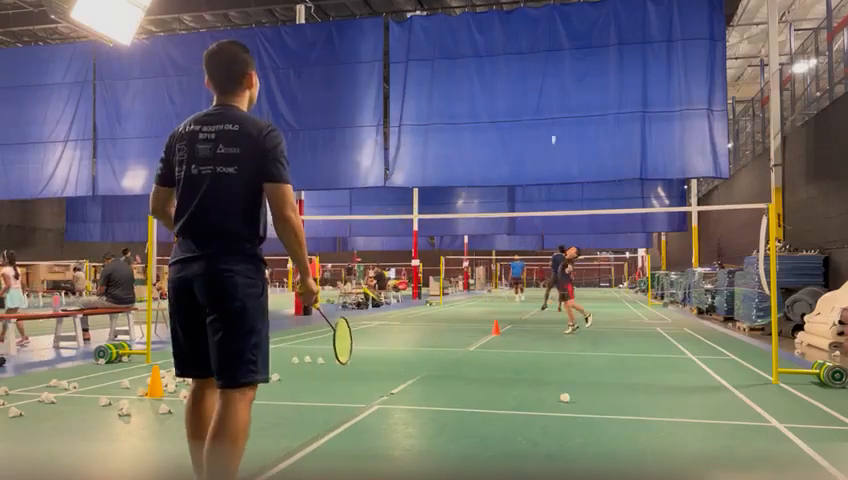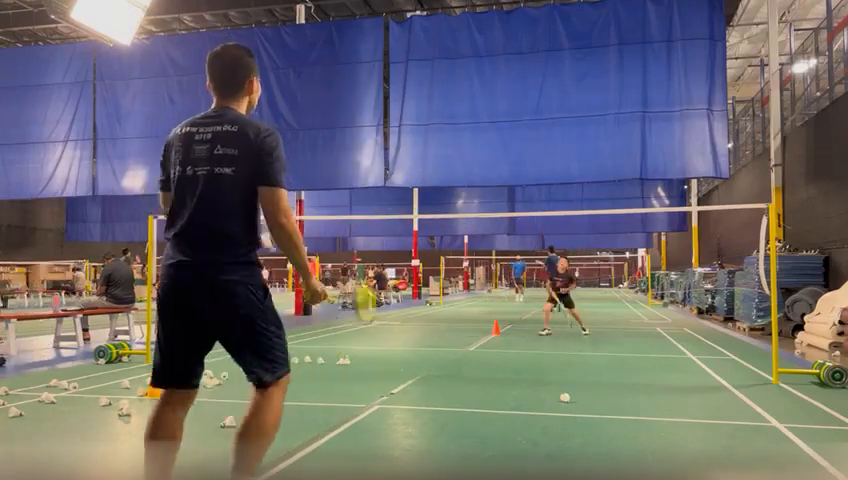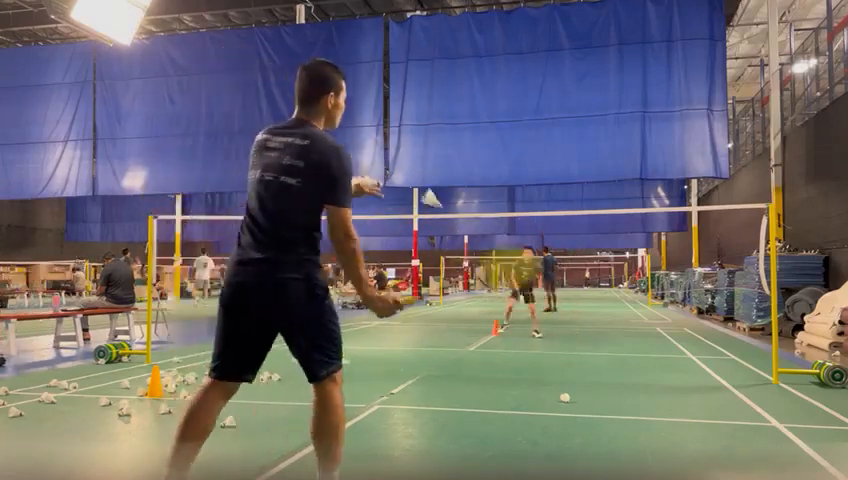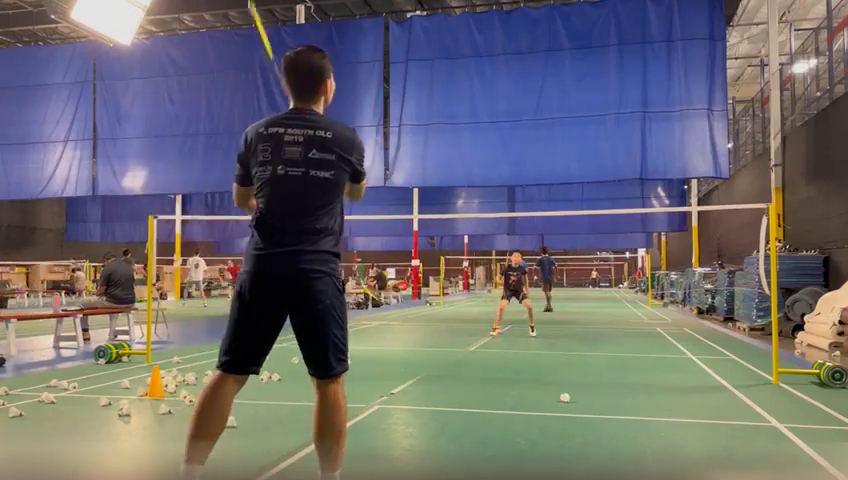
dt=0.5s
person 1, frame 1
left shoulder: (181, 134)
right shoulder: (262, 135)
left elbow: (158, 206)
right elbow: (285, 214)
right wrist: (305, 275)
left hip: (185, 270)
right hip: (235, 272)
left knee: (204, 383)
right knee: (236, 390)
person 1, frame 2
left shoulder: (177, 136)
right shoulder: (260, 137)
right elbow: (279, 218)
right wrist: (308, 277)
left hip: (176, 276)
right hip: (233, 278)
left knee: (175, 394)
right knee: (273, 383)
person 1, frame 3
left shoulder: (262, 140)
right shoulder: (330, 153)
right elbow: (342, 233)
left wrist: (349, 187)
right wrist: (367, 292)
left hip: (243, 275)
right hip: (293, 279)
left knee: (220, 382)
right knee: (327, 381)
person 1, frame 4
left shoulder: (255, 134)
right shoulder: (346, 140)
left elbow: (241, 200)
right elbow: (355, 192)
left hip: (260, 268)
right hip: (316, 272)
left knee: (228, 374)
right knee: (329, 381)
